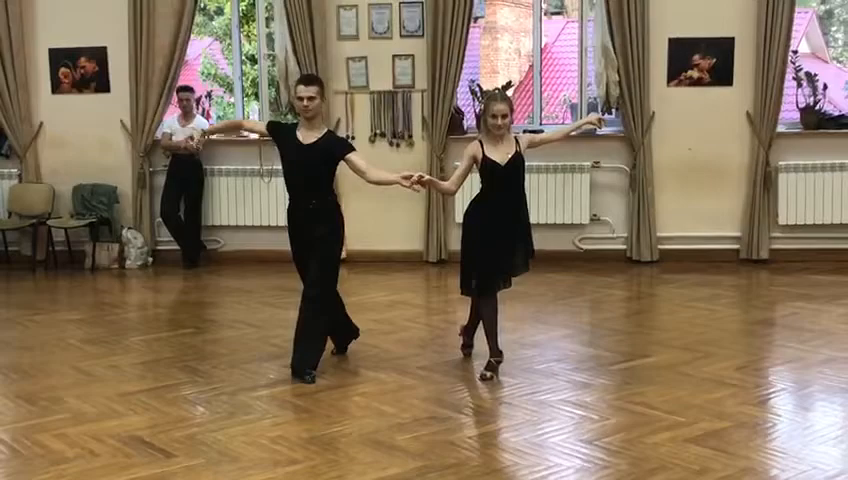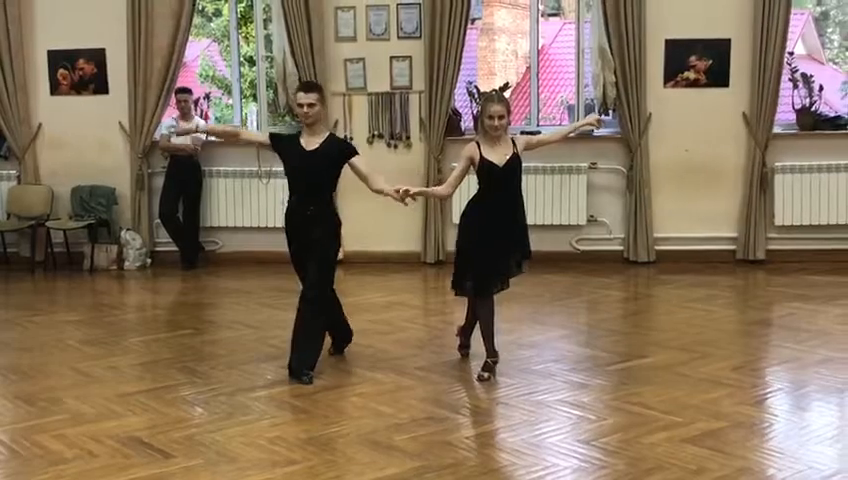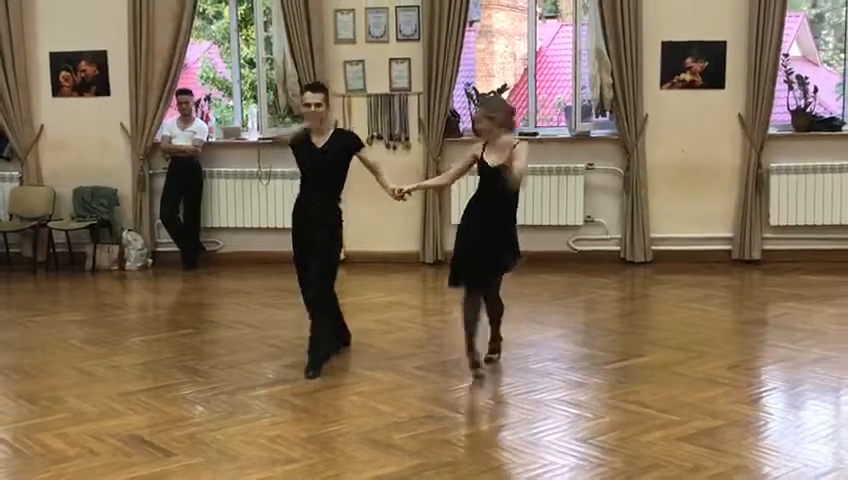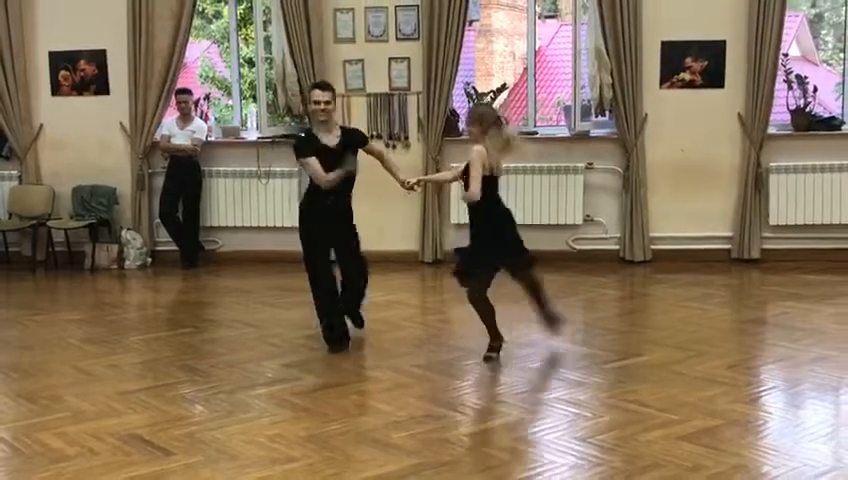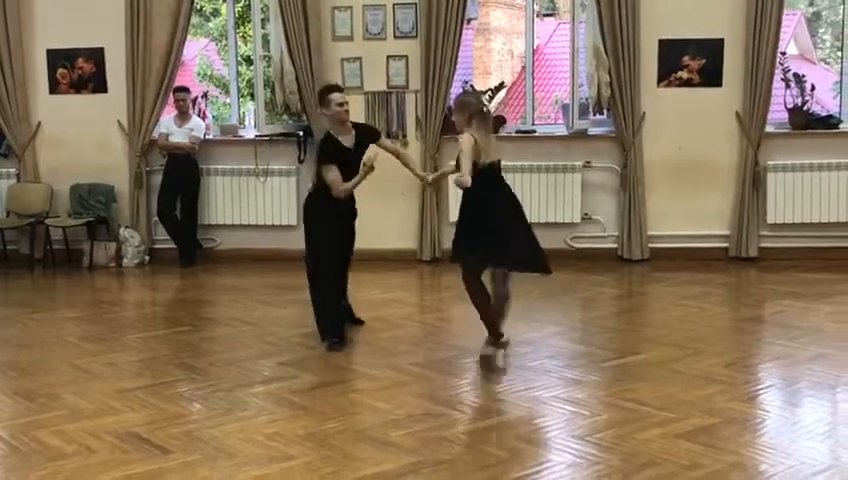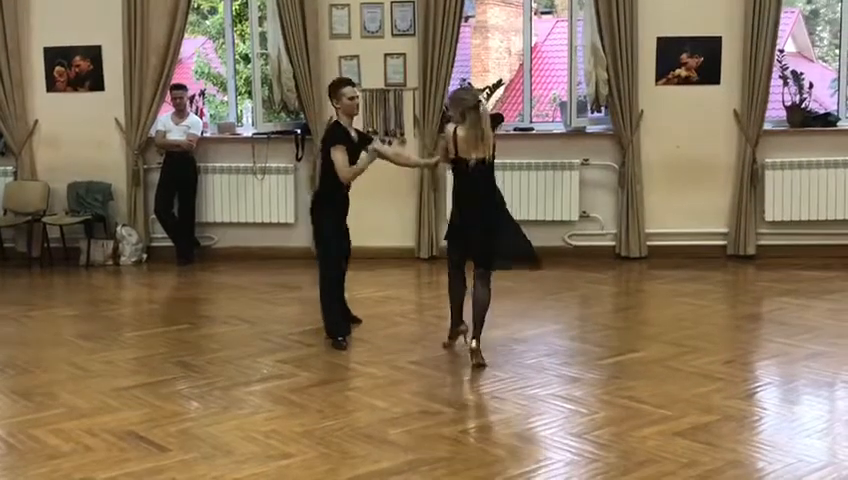
dt=0.3s
person 1, frame 1
left shoulder: (334, 143)
right shoulder: (282, 132)
left elbow: (368, 172)
right elbow: (243, 124)
left wrist: (399, 179)
right wrist: (204, 133)
left hip: (326, 220)
right hip: (297, 219)
left knee: (317, 289)
right knee: (318, 285)
left ankle: (304, 363)
right ankle: (344, 333)
person 1, frame 2
left shoulder: (338, 146)
right shoulder: (285, 142)
left elbow: (369, 177)
right elbow: (240, 134)
left wrist: (389, 191)
right wrist: (196, 129)
left hip: (324, 224)
right hip: (296, 222)
left knee: (315, 291)
right knee: (318, 287)
left ankle: (301, 363)
right ankle: (340, 333)
person 1, frame 3
left shoulder: (346, 139)
right shoulder: (298, 138)
left elbow: (373, 167)
right elbow: (280, 137)
left wrist: (389, 188)
right wrist: (305, 128)
left hip: (328, 216)
right hip: (303, 215)
left knee: (318, 282)
right knee: (308, 283)
left ankle: (318, 354)
right ankle: (337, 336)
person 1, frame 4
left shoulder: (352, 136)
right shoulder: (304, 144)
left elbow: (379, 155)
right elbow: (323, 181)
left wrist: (400, 179)
right wrist: (345, 170)
left hip: (342, 211)
right hip: (315, 214)
left knee: (355, 268)
right knee: (320, 274)
left ankle: (351, 308)
right ankle: (336, 334)
person 1, frame 5
left shoulder: (363, 132)
right shoulder: (327, 146)
left elbow: (396, 151)
right elbow: (339, 191)
left wrist: (420, 175)
right wrist: (363, 173)
left hip: (346, 208)
right hip: (321, 211)
left knee: (340, 262)
right knee: (322, 267)
left ankle: (343, 312)
right ankle: (332, 332)
person 1, frame 6
left shoulder: (357, 135)
right shoulder: (335, 133)
left elbow: (391, 155)
right elbow: (345, 175)
left wrist: (426, 162)
right wrist: (368, 159)
left hip: (338, 204)
right hip: (327, 206)
left knee: (341, 258)
right knee: (332, 262)
left ankle: (340, 312)
right ankle: (336, 330)
person 2, frame 1
left shoulder: (522, 142)
right shoulder: (476, 148)
left elbow: (557, 135)
right elbow: (451, 187)
left wrist: (585, 121)
right wrist: (431, 182)
left hip: (512, 222)
right hip: (483, 222)
left knee: (488, 284)
right knee: (485, 285)
left ankle: (469, 330)
right ankle: (494, 354)
person 2, frame 2
left shoulder: (519, 143)
right shoulder: (473, 149)
left elbow: (554, 137)
right elbow: (446, 189)
left wrist: (583, 123)
right wrist: (419, 191)
left hip: (509, 224)
right hip: (480, 223)
left knee: (485, 285)
right knee: (483, 286)
left ankle: (466, 331)
right ankle: (490, 355)
person 2, frame 3
left shoulder: (518, 148)
right shoulder: (480, 149)
left elbow: (517, 182)
right elbow: (449, 177)
left wrist: (511, 146)
right wrist: (414, 186)
left hip: (501, 226)
right hip: (476, 223)
left knee: (489, 288)
right knee: (474, 287)
left ankle: (495, 340)
right ankle: (471, 352)
person 2, frame 4
left shoulder: (478, 151)
right shoulder: (490, 150)
left elbow: (474, 195)
right elbow: (457, 173)
left wrist: (464, 194)
right wrist: (423, 179)
left hip: (492, 227)
right hip: (494, 225)
left knee: (475, 290)
right knee: (522, 273)
left ankle: (495, 340)
right ankle: (547, 314)
person 2, frame 5
left shoulder: (468, 140)
right shoulder: (489, 138)
left elbow: (465, 181)
left wrist: (451, 176)
right wrist: (440, 174)
left hip: (479, 214)
right hip: (505, 211)
left knee: (471, 276)
right knee: (500, 277)
left ankle: (495, 336)
right ankle: (494, 337)
person 2, frame 6
left shoulder: (451, 131)
right shoulder: (489, 136)
left elbow: (445, 158)
left hip: (466, 212)
right hip: (491, 211)
left knee: (456, 268)
right knee: (482, 277)
left ankle: (457, 325)
right ankle: (475, 339)
person 3, frame 1
left shoulder: (201, 123)
right shoulder: (170, 121)
left elbow: (196, 148)
right elbow: (163, 144)
left wrist: (173, 146)
right wrist: (184, 143)
left hip: (193, 167)
right hip: (175, 166)
left knee: (192, 212)
right knee: (167, 211)
left ankle: (192, 254)
right ankle: (192, 246)
person 3, frame 2
left shoulder: (200, 124)
right shoulder: (168, 123)
left elbow: (194, 150)
right elbow: (162, 145)
left wrist: (172, 147)
right wrist: (183, 145)
left hip: (191, 168)
right hip: (174, 168)
left knee: (190, 213)
right knee: (166, 212)
left ankle: (190, 254)
right ankle: (191, 246)
person 3, frame 3
left shoulder: (201, 126)
right shoulder: (169, 124)
left elbow: (195, 151)
right elbow: (163, 147)
left wrist: (173, 149)
right wrist: (183, 148)
left hip: (192, 169)
right hip: (174, 169)
left knee: (191, 214)
right knee: (166, 213)
left ankle: (191, 255)
right ankle: (191, 247)
person 3, frame 4
left shoulder: (200, 125)
right shoulder: (168, 123)
left elbow: (194, 151)
right elbow: (162, 146)
left wrist: (172, 148)
right wrist: (183, 147)
left hip: (191, 169)
right hip: (174, 168)
left knee: (190, 213)
right knee: (165, 212)
left ankle: (190, 254)
right ankle: (190, 246)
person 3, frame 5
left shoulder: (198, 123)
right shoulder: (166, 121)
left elbow: (192, 149)
right elbow: (160, 144)
left wrist: (170, 146)
right wrist: (181, 145)
left hip: (189, 167)
right hip: (171, 166)
left knee: (188, 211)
right knee: (163, 210)
left ankle: (188, 252)
right ankle: (189, 245)
person 3, frame 6
left shoulder: (195, 121)
right shoulder: (163, 119)
left elbow: (189, 146)
right elbow: (157, 142)
left wrist: (168, 144)
right wrist: (178, 142)
left hip: (186, 164)
right hip: (169, 164)
left knee: (186, 209)
right knee: (161, 208)
left ankle: (185, 250)
right ankle: (186, 243)
